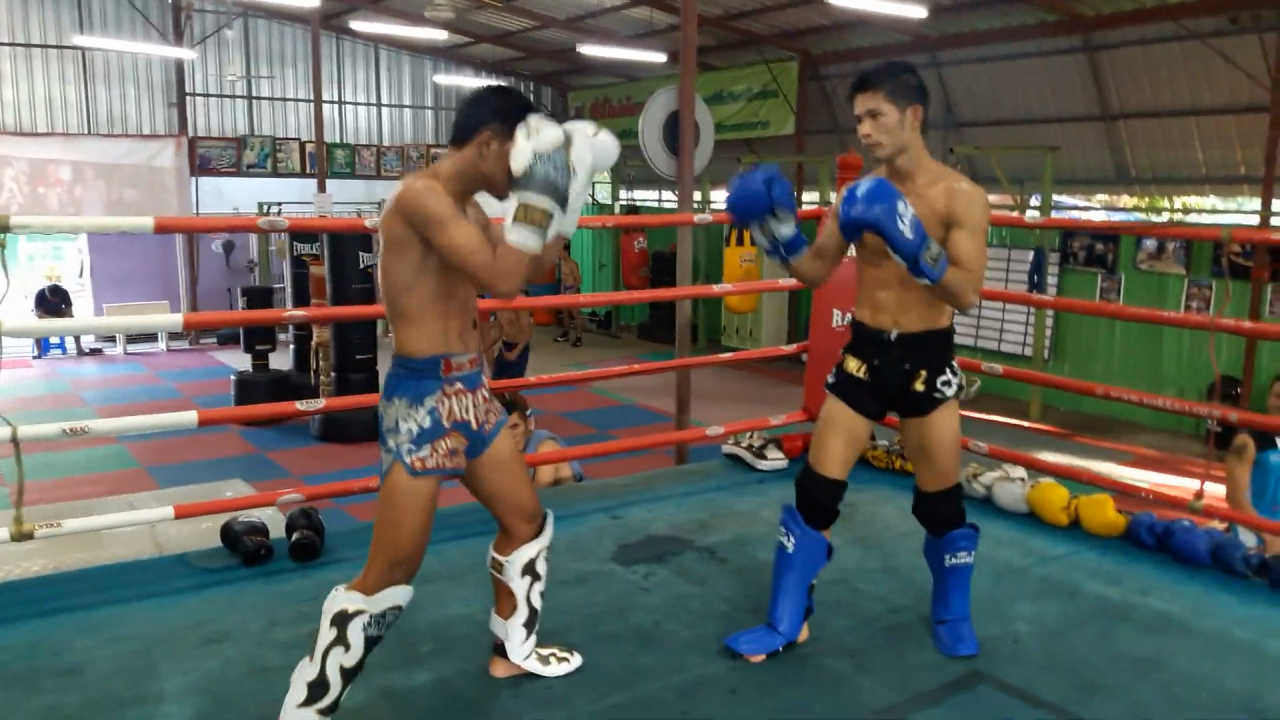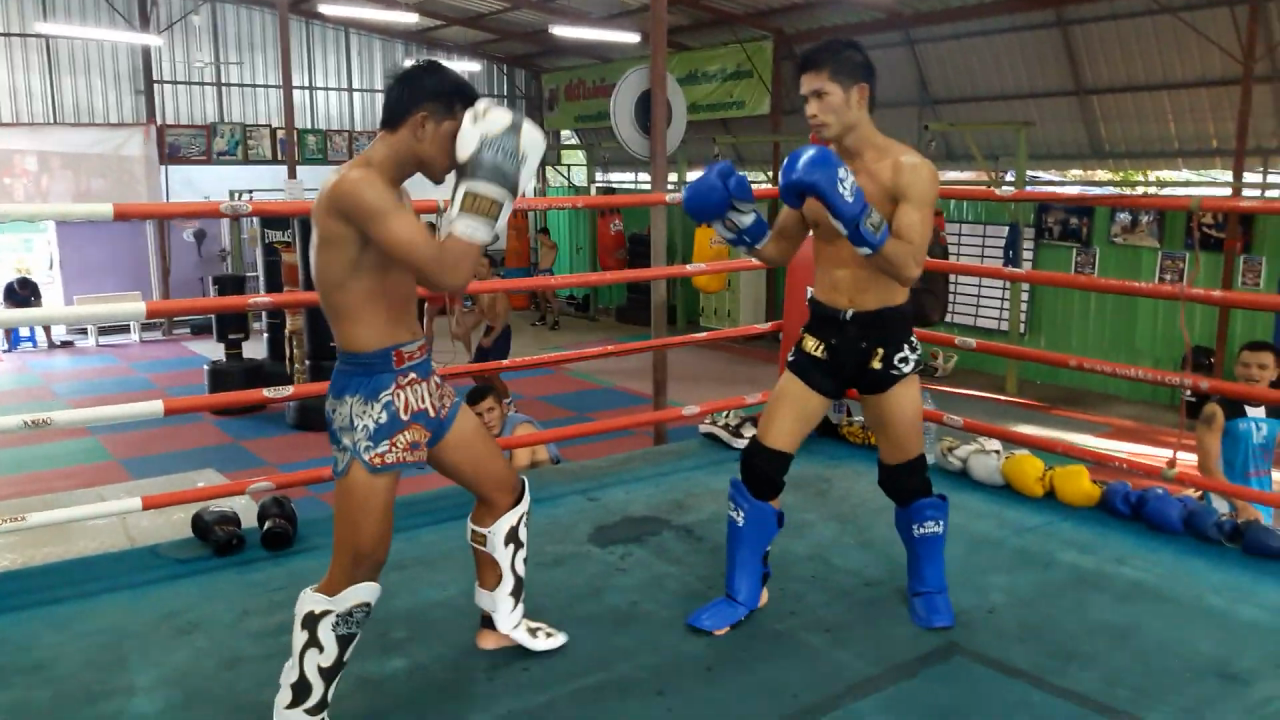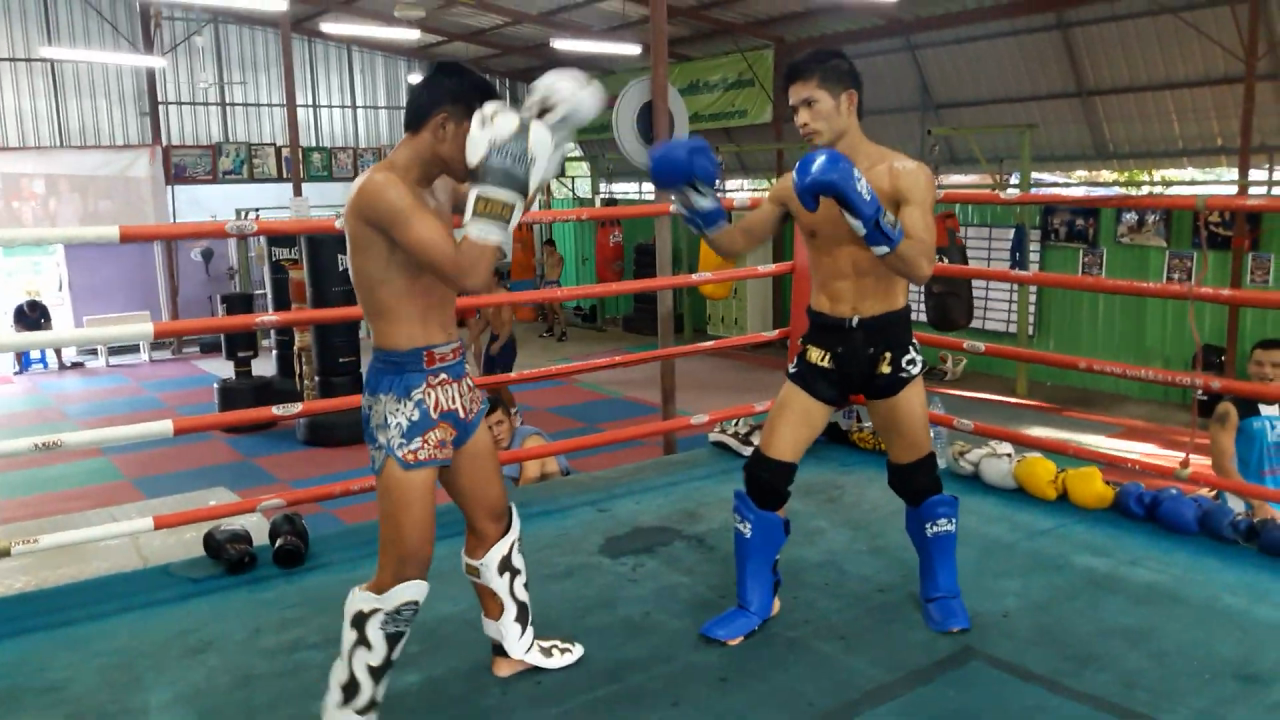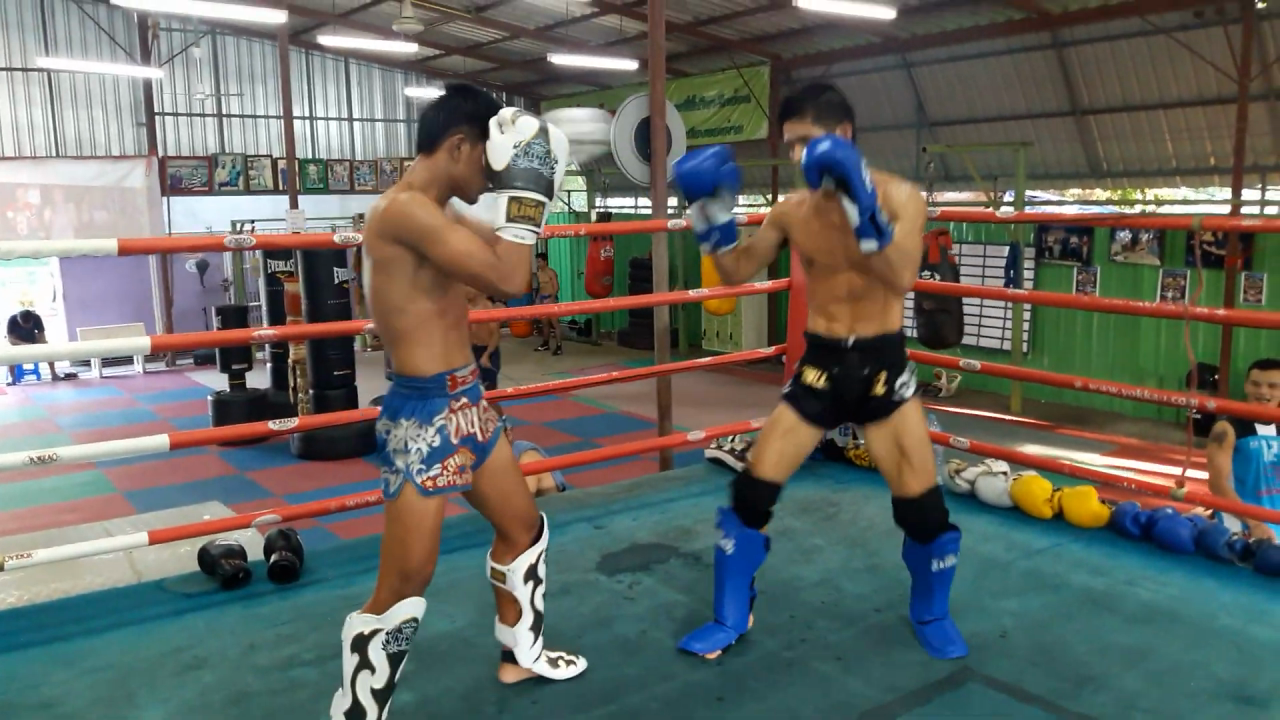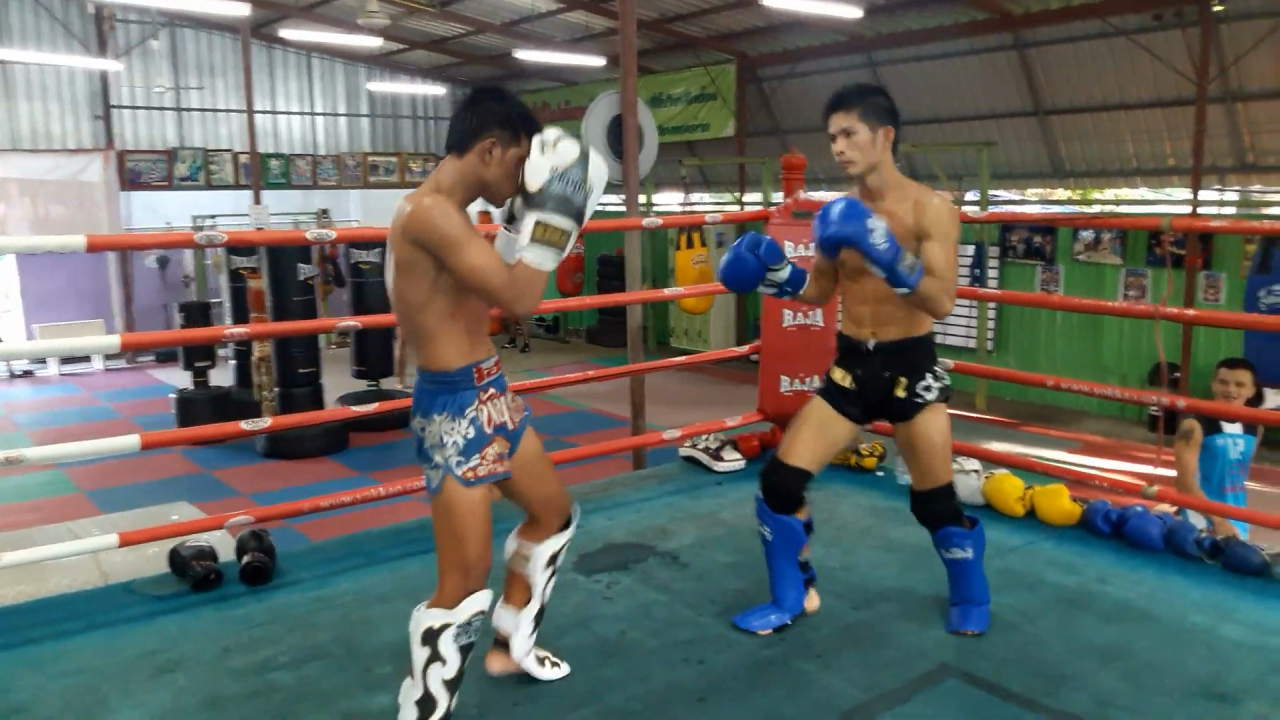
dt=0.4s
person 1, frame 1
left shoulder: (464, 204)
right shoulder: (422, 195)
left elbow: (517, 268)
right elbow: (504, 278)
left wrist: (562, 187)
right wrist: (540, 188)
left hip: (470, 392)
right hip: (422, 398)
left knee: (525, 521)
right knee: (388, 575)
left ankle: (514, 648)
person 1, frame 2
left shoulder: (392, 190)
right shoulder: (356, 186)
left elbow: (432, 267)
right elbow: (448, 274)
left wrist: (489, 184)
right wrist: (485, 178)
left hip: (420, 380)
right hip: (371, 392)
left knee: (505, 491)
right knee: (356, 572)
left ankle: (500, 619)
person 1, frame 3
left shoulder: (427, 187)
right shoulder: (381, 188)
left elbow: (506, 202)
right elbow: (469, 273)
left wrist: (537, 135)
right wrist: (495, 176)
left hip: (452, 380)
right hip: (405, 389)
left knee: (493, 521)
right knee: (405, 571)
left ankle: (512, 643)
person 1, frame 4
left shoulder: (429, 210)
right shoulder: (406, 209)
left elbow: (486, 249)
right elbow: (508, 279)
left wrist: (531, 181)
right wrist: (524, 183)
left hip: (466, 403)
right hip: (423, 414)
left knee: (524, 529)
right knee: (402, 592)
left ankle: (520, 652)
person 1, frame 5
left shoulder: (451, 209)
right shoulder: (429, 212)
left elbow: (499, 282)
right elbow: (520, 298)
left wrist: (532, 214)
right wrist: (552, 206)
left hip: (491, 395)
right hip: (454, 408)
left knee: (553, 514)
right knee: (464, 585)
left ankle: (511, 644)
person 2, frame 1
left shoulder: (962, 196)
right shoulder: (857, 196)
left elbow: (967, 295)
right elbow: (814, 271)
left wrist: (913, 243)
right wrist: (778, 225)
left hip: (927, 360)
right hip: (864, 355)
left knee: (941, 502)
right knee: (815, 492)
left ankle: (951, 616)
right ankle: (785, 622)
person 2, frame 2
left shoulder: (911, 171)
right shoulder: (814, 171)
left elbow: (908, 269)
right elbow: (778, 254)
left wrist: (855, 212)
right wrist: (737, 214)
left hip: (884, 337)
right hip: (822, 333)
left knee: (906, 475)
right knee: (761, 462)
left ankle: (928, 588)
right ankle: (744, 592)
person 2, frame 3
left shoulder: (905, 175)
right shoulder: (796, 184)
left elbow: (920, 267)
right elbow: (736, 244)
left wrist: (866, 211)
right wrist: (696, 196)
left hip: (887, 340)
right hip: (823, 342)
left knee: (918, 478)
right knee: (765, 474)
left ankle: (941, 592)
right ankle: (756, 602)
person 2, frame 4
left shoulder: (899, 196)
right shoulder: (792, 210)
left elbow: (900, 280)
right elbow: (737, 271)
left wrist: (861, 205)
right wrist: (713, 210)
left hip: (882, 365)
right hip: (819, 365)
left knee: (922, 509)
right knee: (751, 493)
left ankle: (931, 614)
right ankle: (730, 618)
person 2, frame 5
left shoulder: (932, 209)
right shoulder: (836, 214)
left elbow: (941, 303)
right elbow: (817, 292)
left wrist: (889, 255)
right wrist: (773, 271)
left hip: (910, 367)
right hip: (849, 365)
left knee: (937, 504)
right knee: (780, 480)
left ankle: (970, 598)
right ankle: (792, 597)
